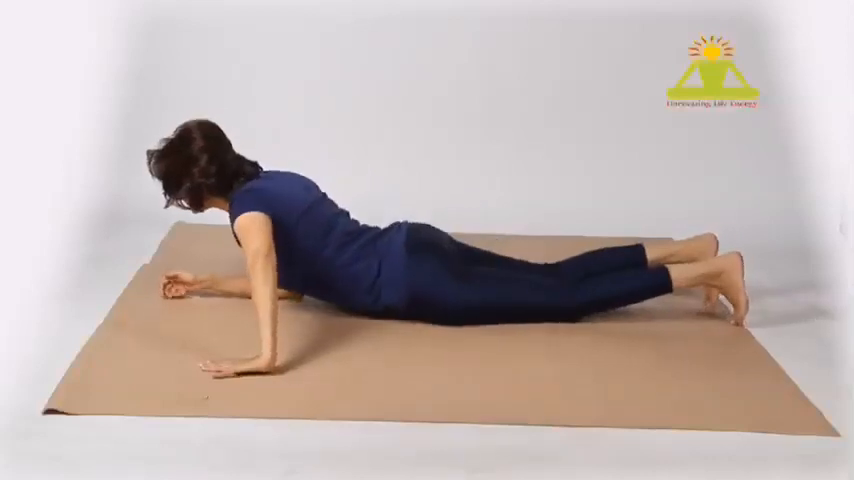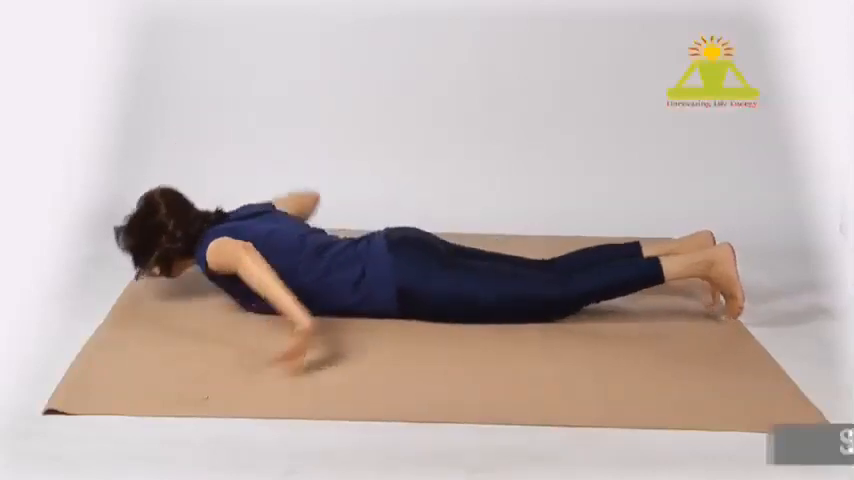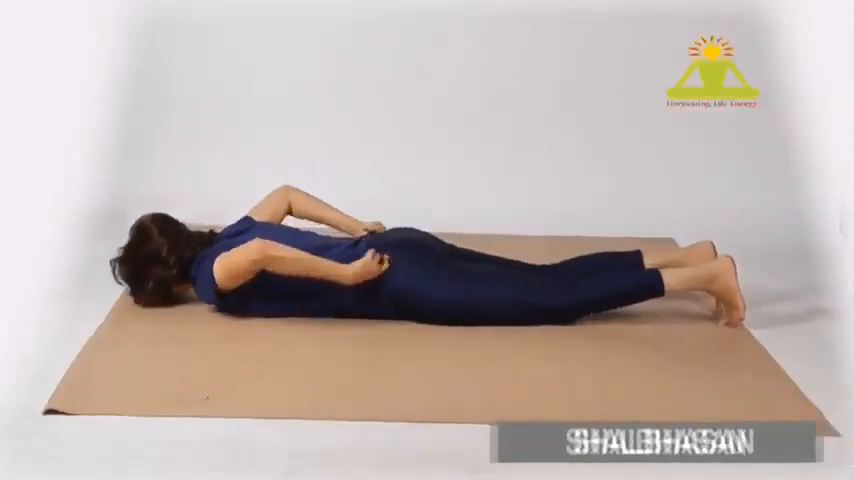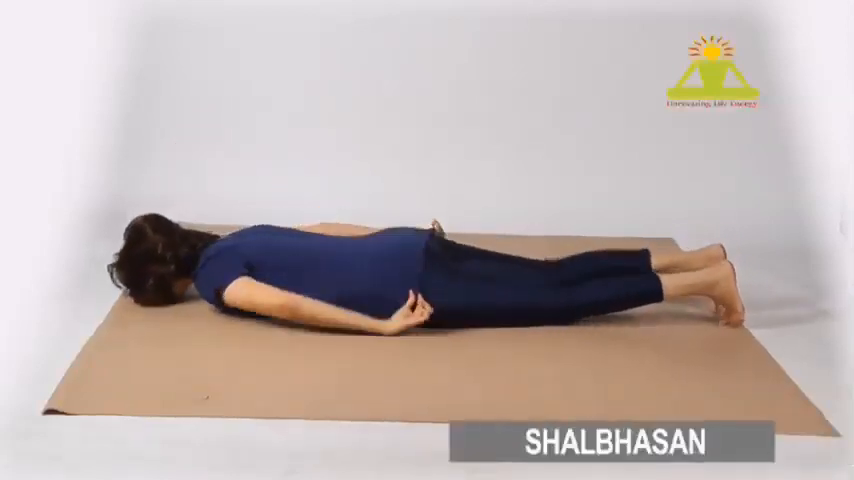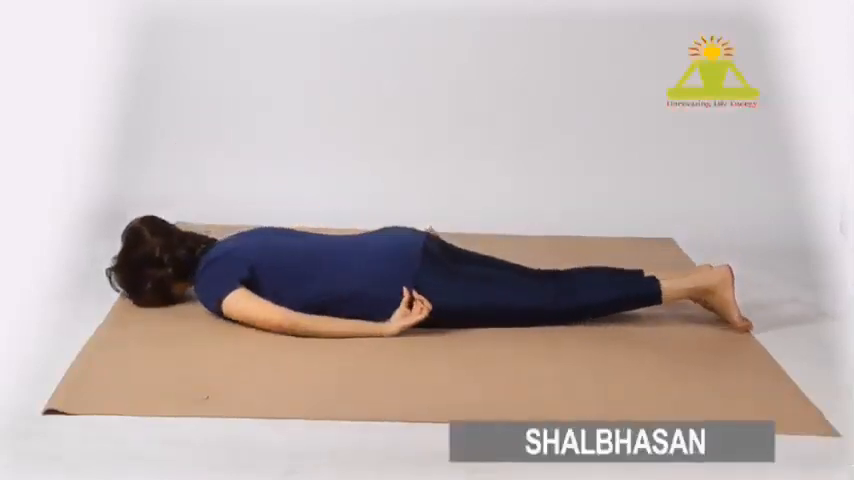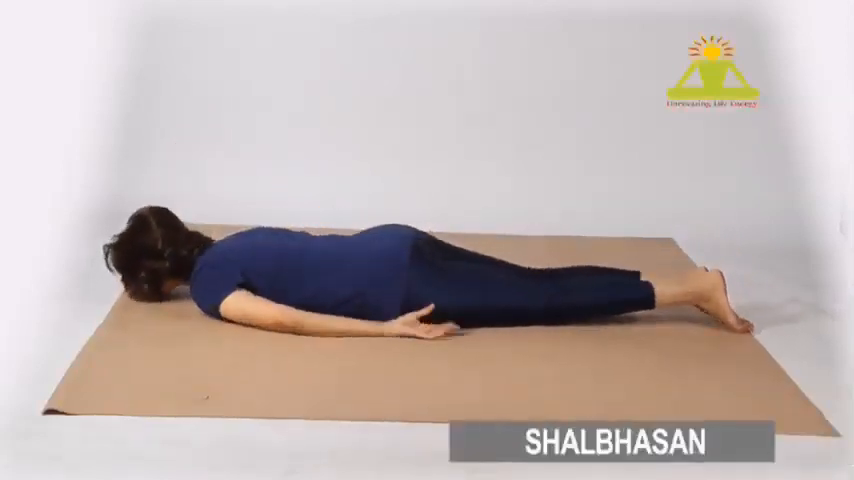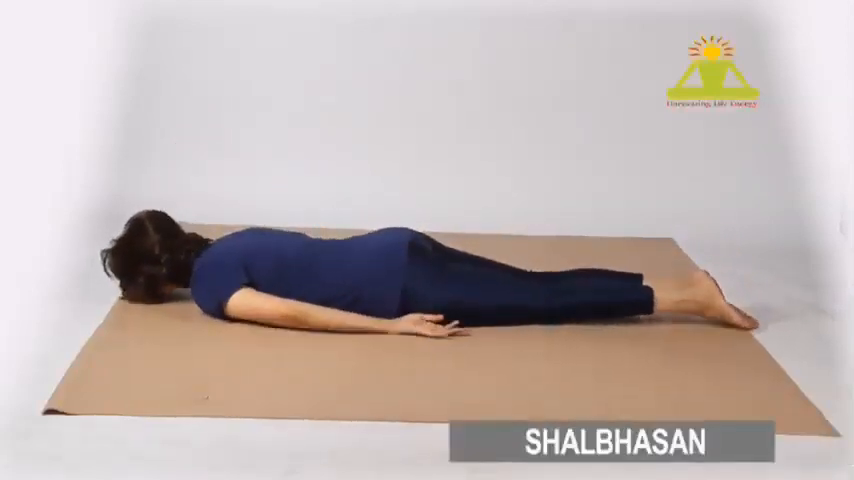
dt=0.7s
person 1, frame 1
left shoulder: (245, 205)
right shoulder: (274, 181)
left elbow: (263, 262)
right elbow: (287, 278)
left wrist: (266, 355)
right wrist: (205, 283)
left hip: (415, 285)
right hip: (413, 247)
left knee: (568, 299)
right knee: (556, 278)
left ankle: (711, 271)
right ankle: (689, 248)
person 1, frame 2
left shoulder: (212, 248)
right shoulder: (237, 218)
left elbow: (247, 257)
right elbow: (307, 198)
left wrist: (300, 319)
left hip: (401, 283)
right hip: (402, 249)
left knee: (552, 292)
right knee: (550, 274)
left ankle: (701, 262)
right ankle: (686, 245)
person 1, frame 3
left shoulder: (213, 277)
right shoulder: (226, 237)
left elbow: (262, 253)
right elbow: (286, 194)
left wrist: (347, 275)
right wrist: (359, 230)
left hip: (403, 285)
right hip: (403, 250)
left knee: (556, 300)
right knee: (550, 280)
left ankle: (707, 276)
right ankle: (689, 255)
person 1, frame 4
left shoulder: (212, 276)
right shoulder: (236, 240)
left elbow: (288, 305)
left wrist: (384, 326)
left hip: (403, 290)
right hip: (409, 250)
left knee: (554, 303)
right knee: (550, 277)
left ankle: (707, 279)
right ankle: (694, 258)
person 1, frame 5
left shoulder: (211, 284)
right shoulder: (232, 245)
left elbow: (290, 323)
left wrist: (388, 329)
left hip: (400, 281)
right hip: (404, 247)
left knee: (554, 301)
right knee: (547, 285)
left ankle: (701, 282)
right ankle: (689, 281)
person 1, frame 6
left shoulder: (205, 285)
right shoulder: (228, 247)
left elbow: (289, 320)
left wrist: (387, 329)
left hip: (396, 289)
right hip: (397, 245)
left knee: (547, 303)
right knee: (542, 286)
left ankle: (693, 290)
right ankle: (679, 280)
person 1, frame 7
left shoulder: (207, 285)
right shoulder: (225, 245)
left elbow: (293, 313)
left wrist: (391, 326)
left hip: (398, 285)
right hip: (399, 250)
left knee: (545, 303)
right knee: (544, 288)
left ankle: (692, 298)
right ankle: (676, 284)
